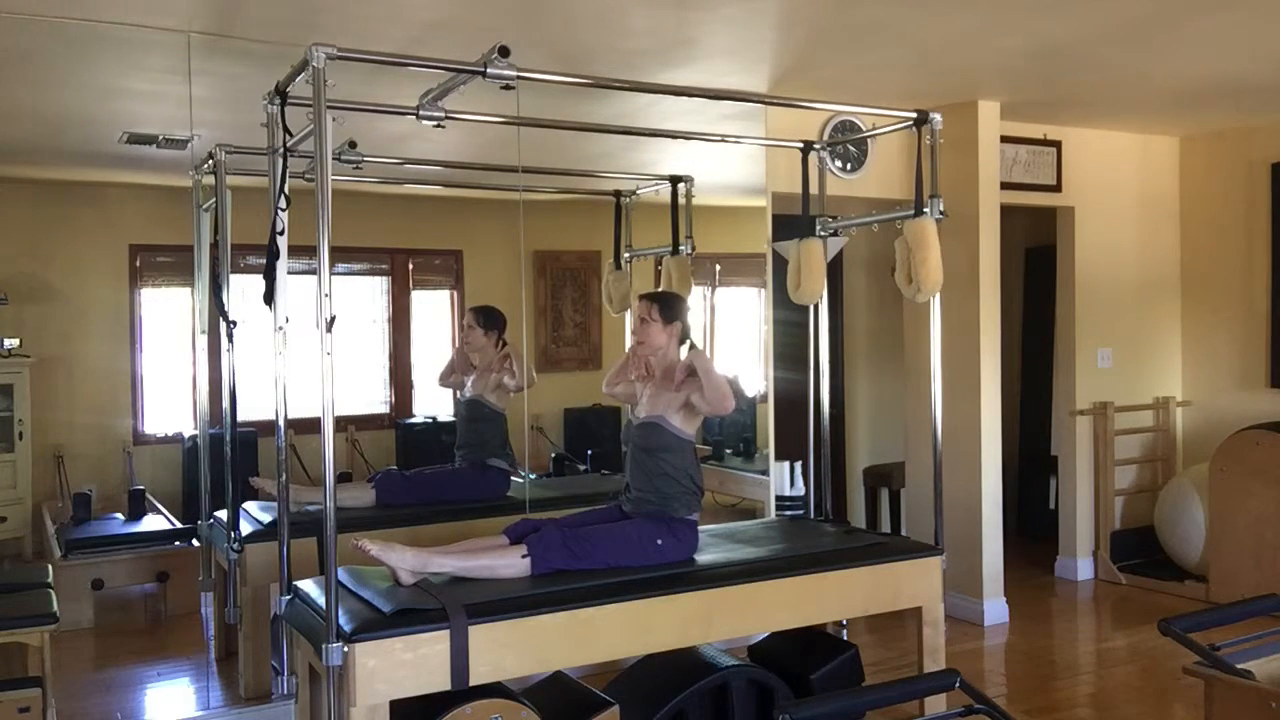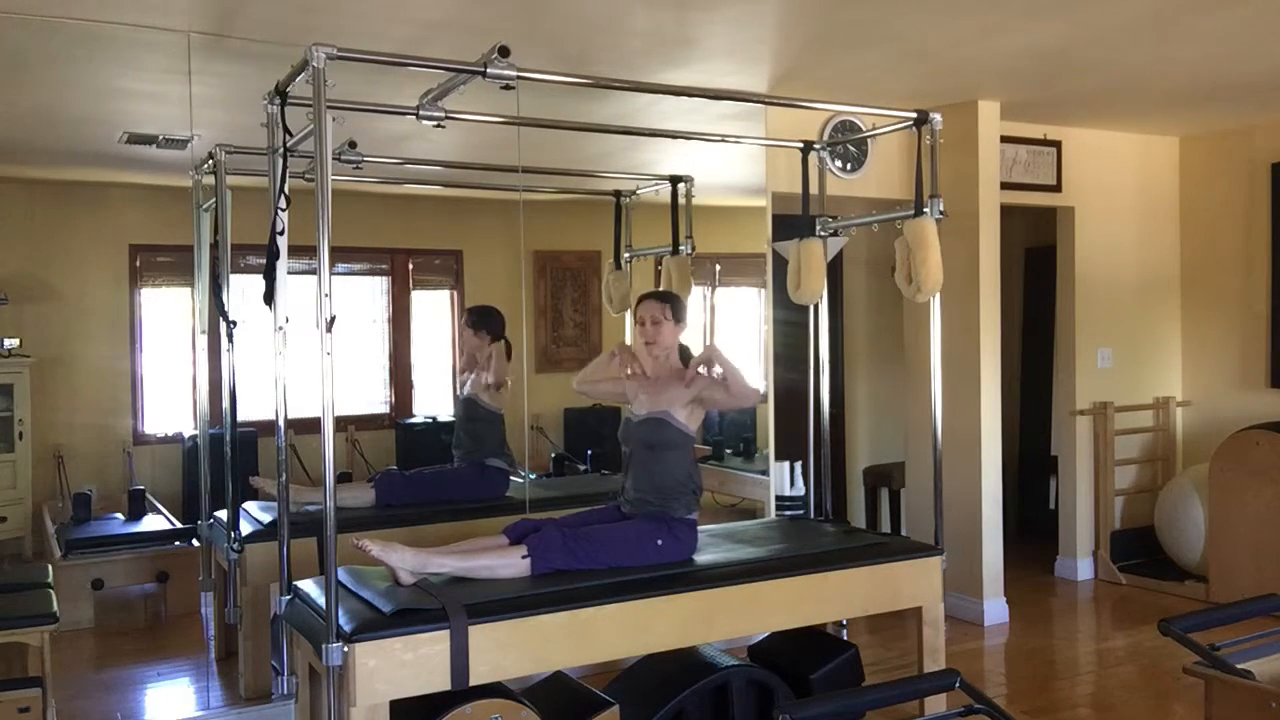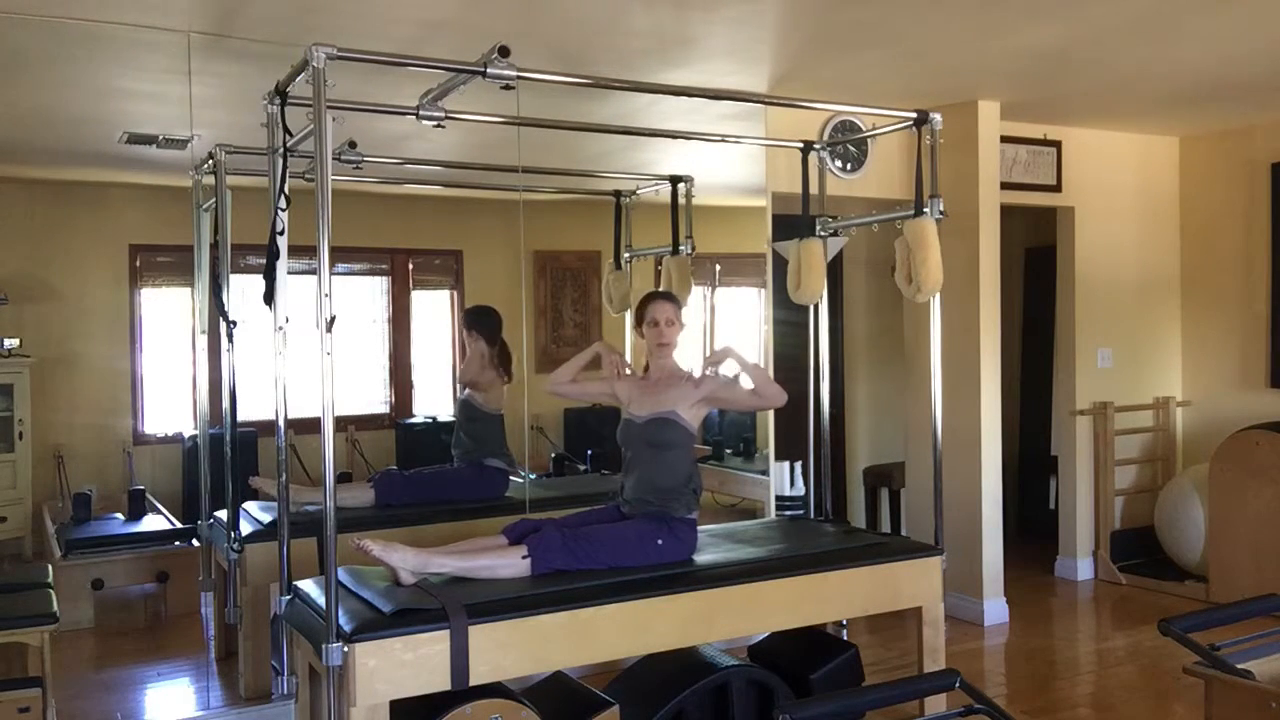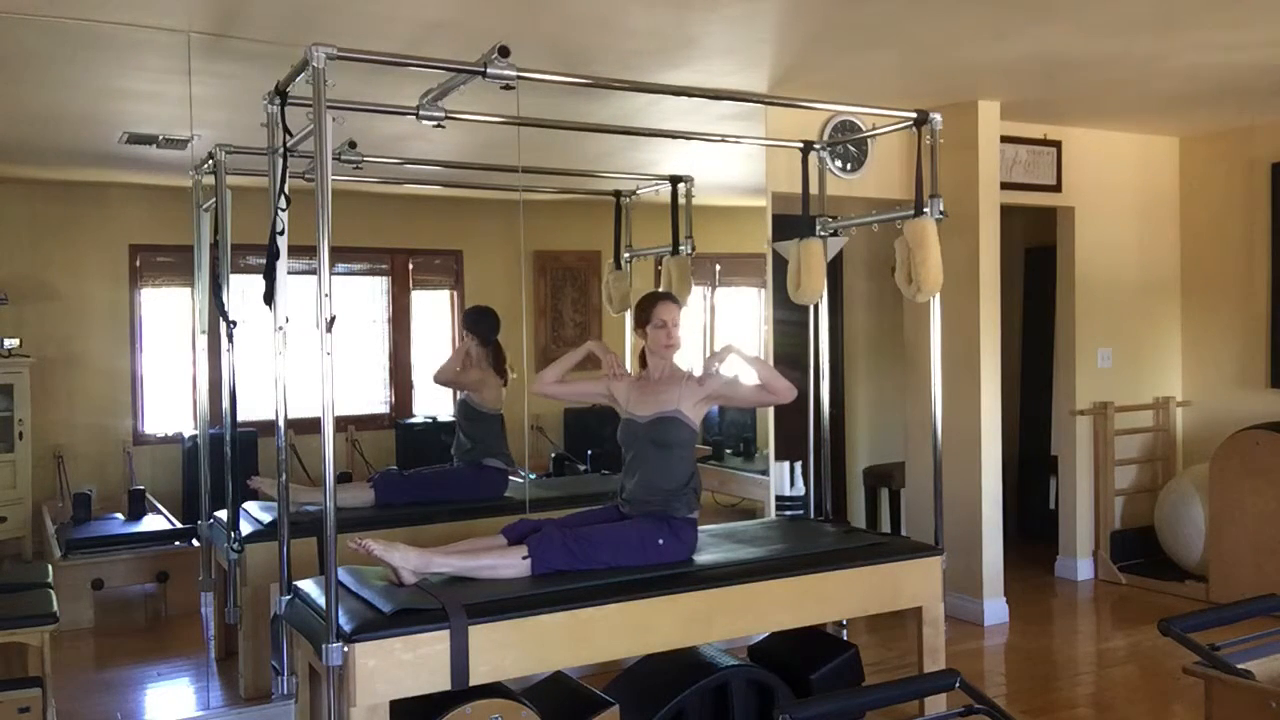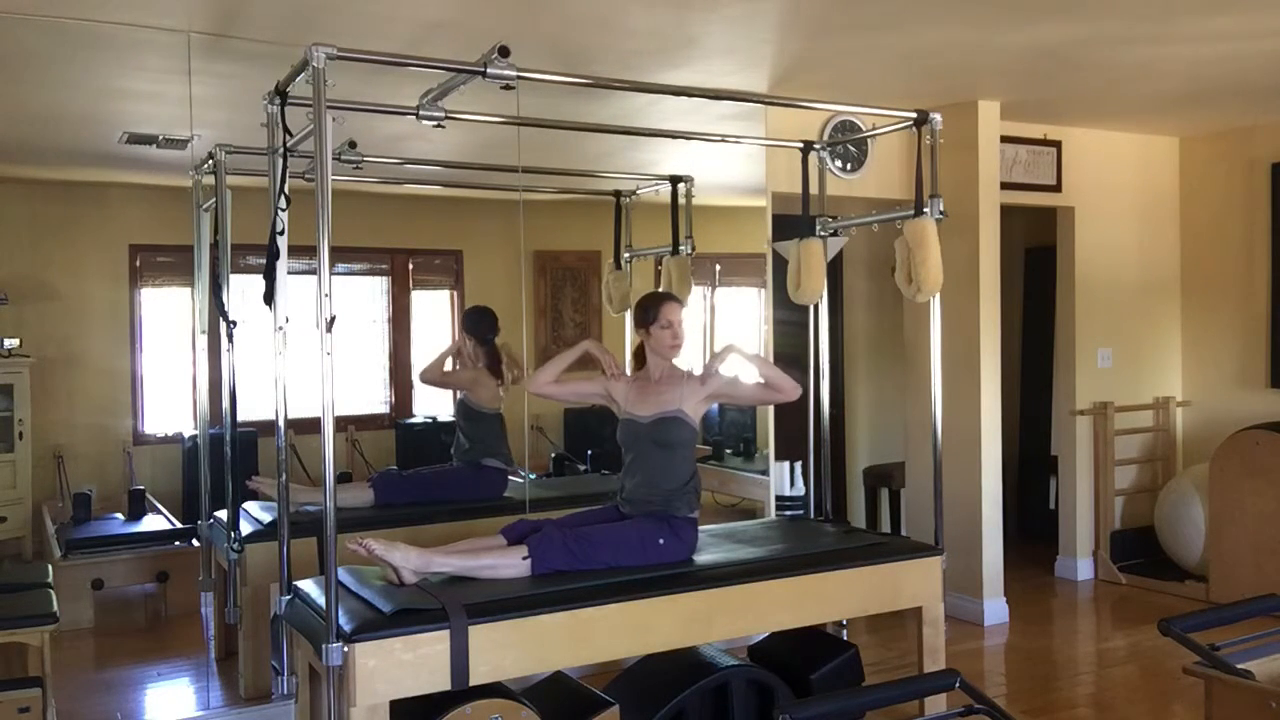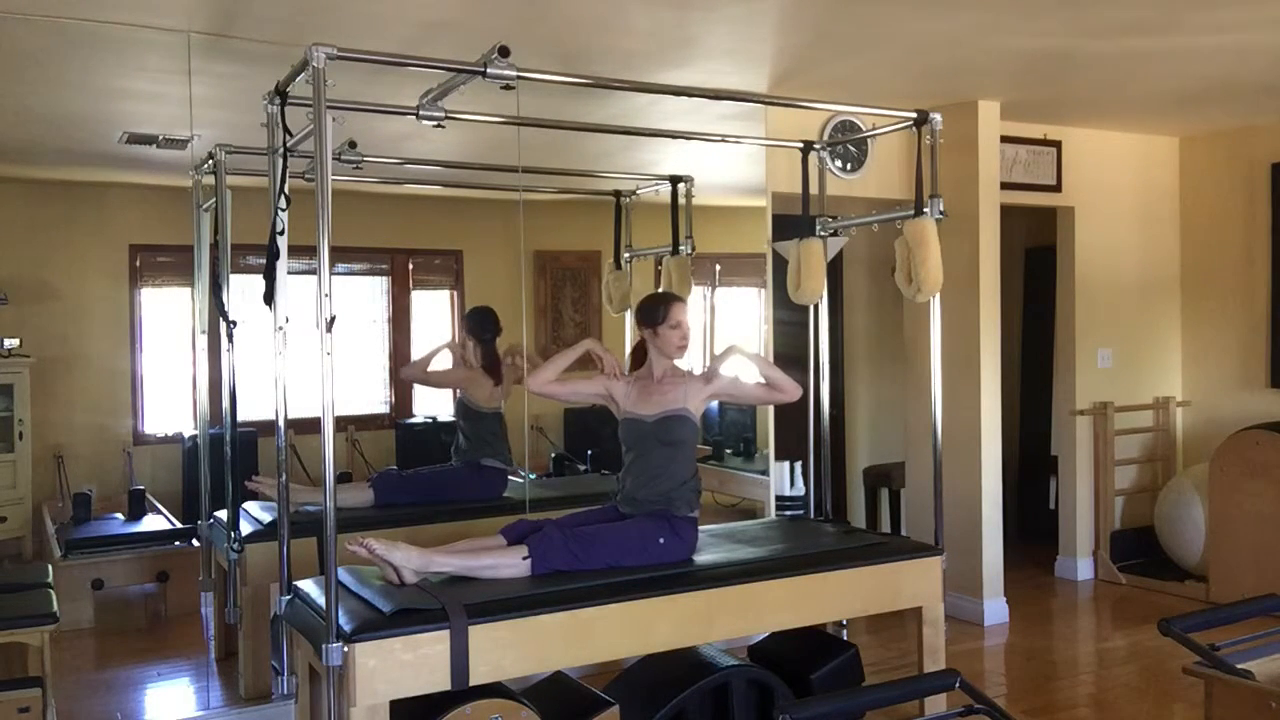
dt=0.3s
person 1, frame 1
left shoulder: (688, 389)
right shoulder: (647, 386)
left elbow: (724, 405)
right elbow: (610, 387)
left wrist: (699, 359)
right wrist: (633, 354)
left hip: (670, 529)
right hip: (631, 512)
left knee: (556, 547)
right knee: (533, 530)
left ankle: (422, 562)
right ankle: (420, 562)
person 1, frame 2
left shoulder: (693, 386)
right shoulder: (637, 385)
left elbow: (749, 396)
right elbow: (583, 383)
left wrist: (714, 355)
right wrist: (615, 353)
left hip: (669, 529)
right hip: (628, 513)
left knee: (554, 548)
right knee: (532, 529)
left ankle: (422, 563)
right ankle: (419, 561)
person 1, frame 3
left shoulder: (699, 388)
right shoulder: (627, 387)
left elbow: (776, 398)
right elbow: (556, 384)
left wrist: (733, 355)
right wrist: (596, 350)
left hip: (669, 529)
right hip: (628, 513)
left knee: (555, 548)
right knee: (532, 530)
left ankle: (424, 563)
right ankle: (419, 561)
person 1, frame 4
left shoulder: (699, 386)
right shoulder: (622, 387)
left elbow: (785, 393)
right elbow: (544, 385)
left wrist: (736, 352)
right wrist: (589, 348)
left hip: (671, 528)
right hip: (627, 513)
left knee: (556, 548)
right knee: (530, 530)
left ankle: (423, 563)
right ankle: (419, 561)
person 1, frame 5
left shoulder: (700, 386)
right shoulder: (619, 387)
left elbow: (789, 391)
right elbow: (538, 385)
left wrist: (737, 351)
right wrist: (586, 347)
left hip: (671, 528)
right hip: (626, 513)
left knee: (556, 547)
right knee: (530, 530)
left ankle: (422, 561)
right ankle: (419, 562)
person 1, frame 6
left shoulder: (700, 385)
right shoulder: (618, 387)
left elbow: (790, 393)
right elbow: (536, 383)
left wrist: (740, 352)
right wrist: (587, 346)
left hip: (671, 526)
right hip: (625, 512)
left knee: (556, 548)
right knee: (530, 530)
left ankle: (423, 561)
right ankle: (418, 562)
person 2, frame 1
left shoulder: (500, 375)
right shoulder: (473, 376)
left elbow: (525, 381)
right elbow: (443, 380)
left wrist: (511, 350)
right wrist: (458, 354)
left hip: (489, 474)
right hip: (469, 469)
left knee: (402, 486)
right knee: (392, 479)
left ankle: (299, 496)
right ankle: (301, 494)
person 2, frame 2
left shoulder: (493, 377)
right shoulder: (478, 374)
left elbow: (496, 379)
right elbow: (463, 376)
left wrist: (496, 349)
right wrist: (468, 353)
left hip: (487, 475)
right hip: (470, 468)
left knee: (400, 487)
right knee: (392, 479)
left ankle: (299, 496)
right ankle: (300, 493)
person 2, frame 3
left shoulder: (487, 377)
right shoulder: (487, 372)
left elbow: (465, 378)
left wrist: (478, 350)
left hip: (486, 475)
right hip: (472, 468)
left knee: (399, 486)
right knee: (393, 479)
left ankle: (299, 496)
right ankle: (301, 493)
person 2, frame 4
left shoulder: (482, 376)
right shoulder: (493, 371)
left elbow: (442, 377)
left wrist: (462, 349)
left hip: (484, 475)
right hip: (476, 469)
left knee: (399, 486)
right knee: (393, 479)
left ankle: (297, 495)
right ankle: (301, 492)
person 2, frame 5
left shoulder: (476, 376)
right shoulder: (498, 371)
left elbow: (428, 376)
right elbow: (518, 373)
left wrist: (454, 348)
right wrist: (504, 352)
left hip: (484, 475)
right hip: (479, 470)
left knee: (398, 486)
right knee: (394, 479)
left ankle: (297, 496)
right ankle: (300, 492)
person 2, frame 6
left shoulder: (468, 376)
right shoulder: (506, 374)
left elbow: (408, 373)
left wrist: (444, 348)
right wrist: (517, 352)
left hip: (483, 476)
right hip: (484, 471)
left knee: (395, 487)
right knee: (393, 480)
left ankle: (297, 496)
right ankle: (302, 491)
